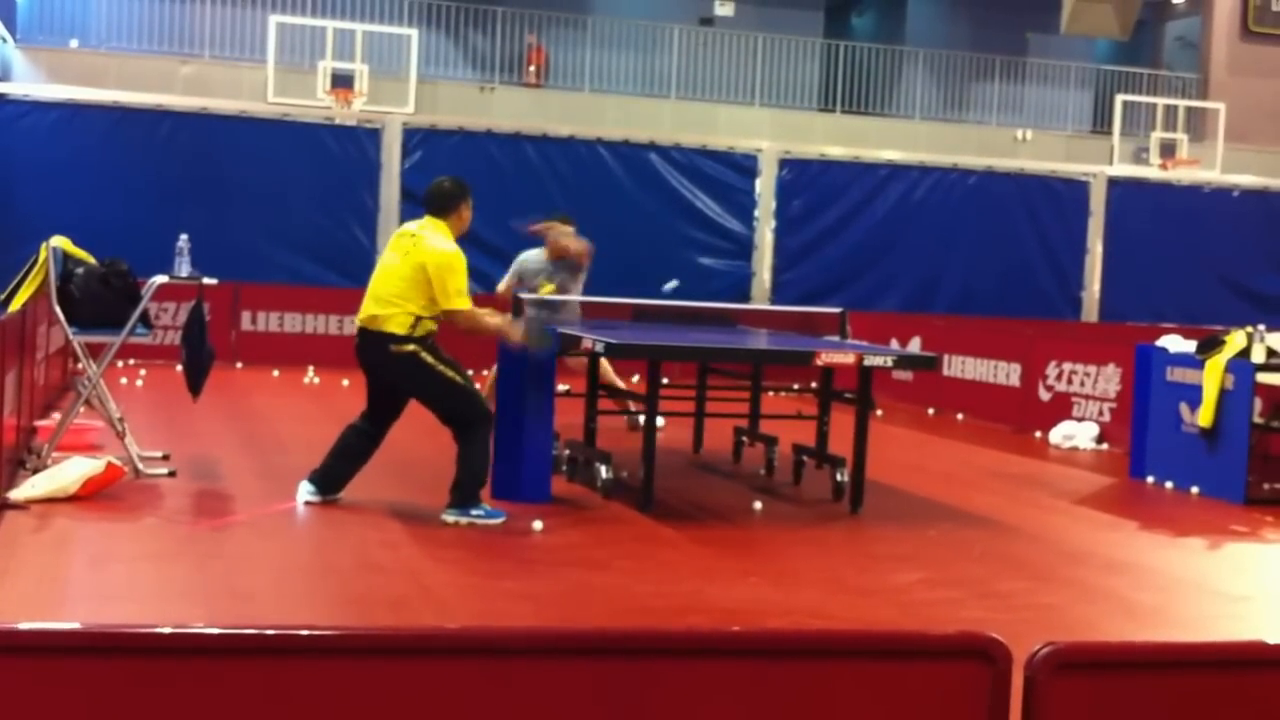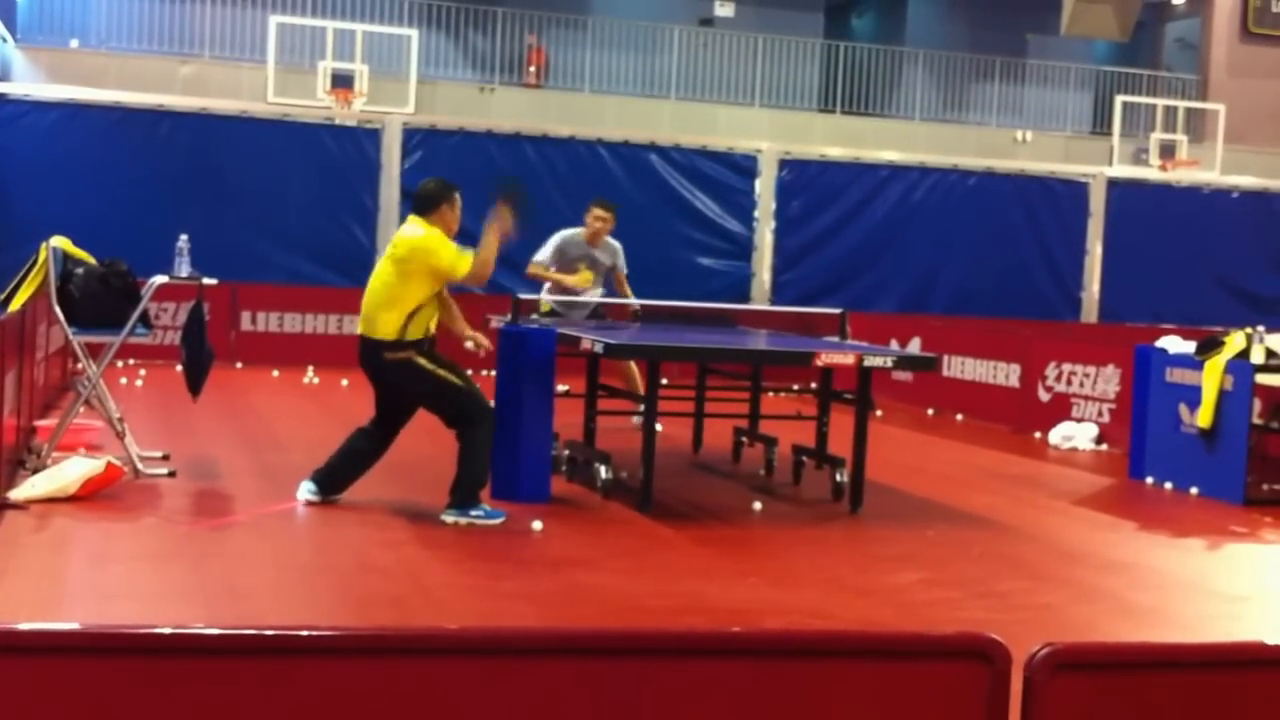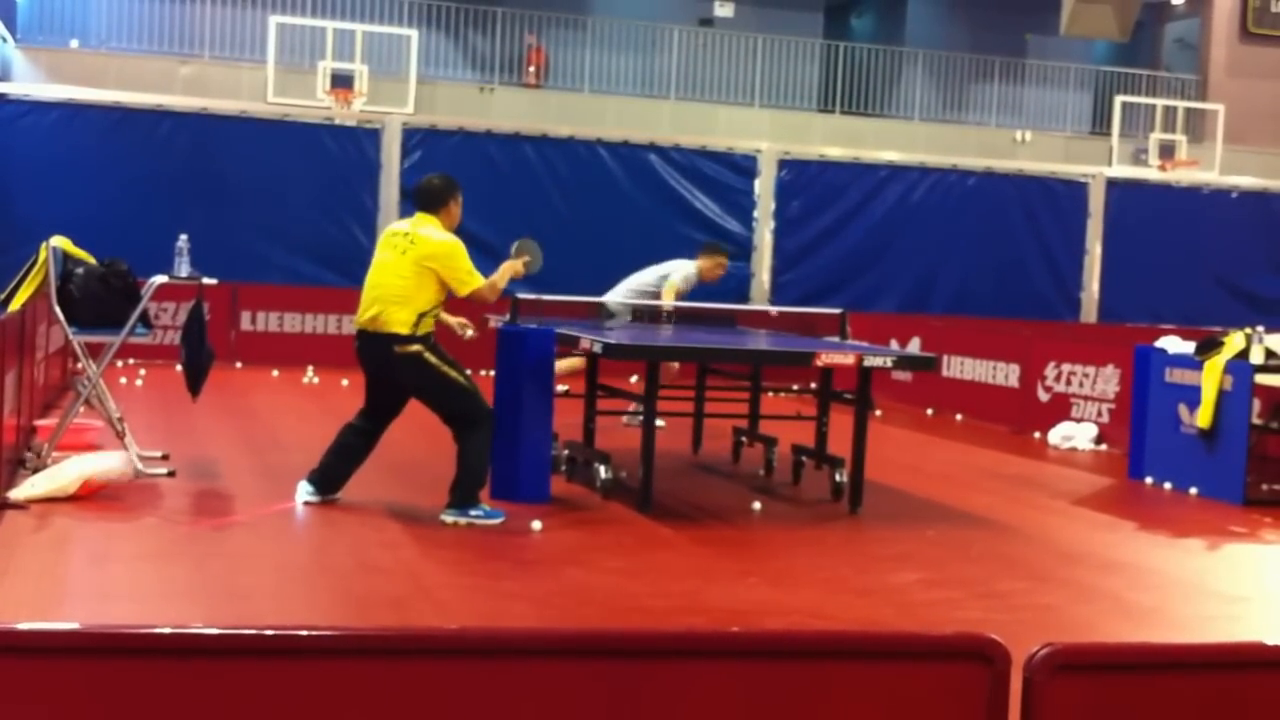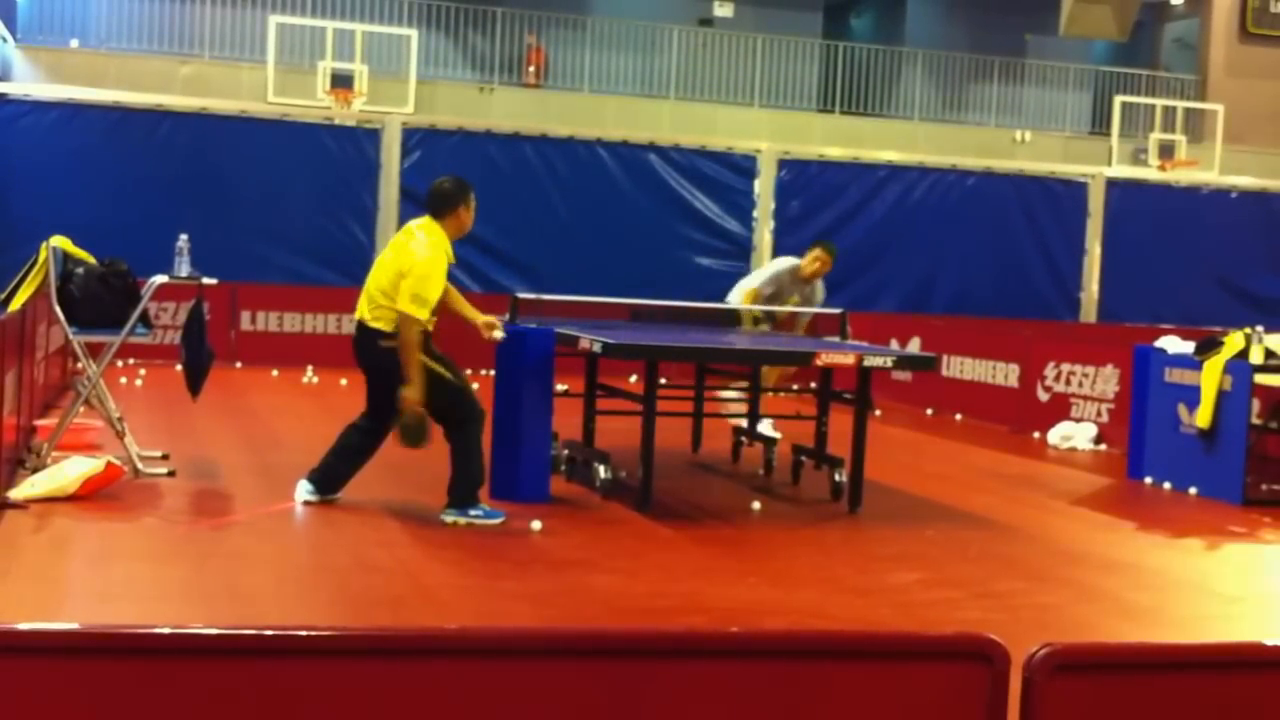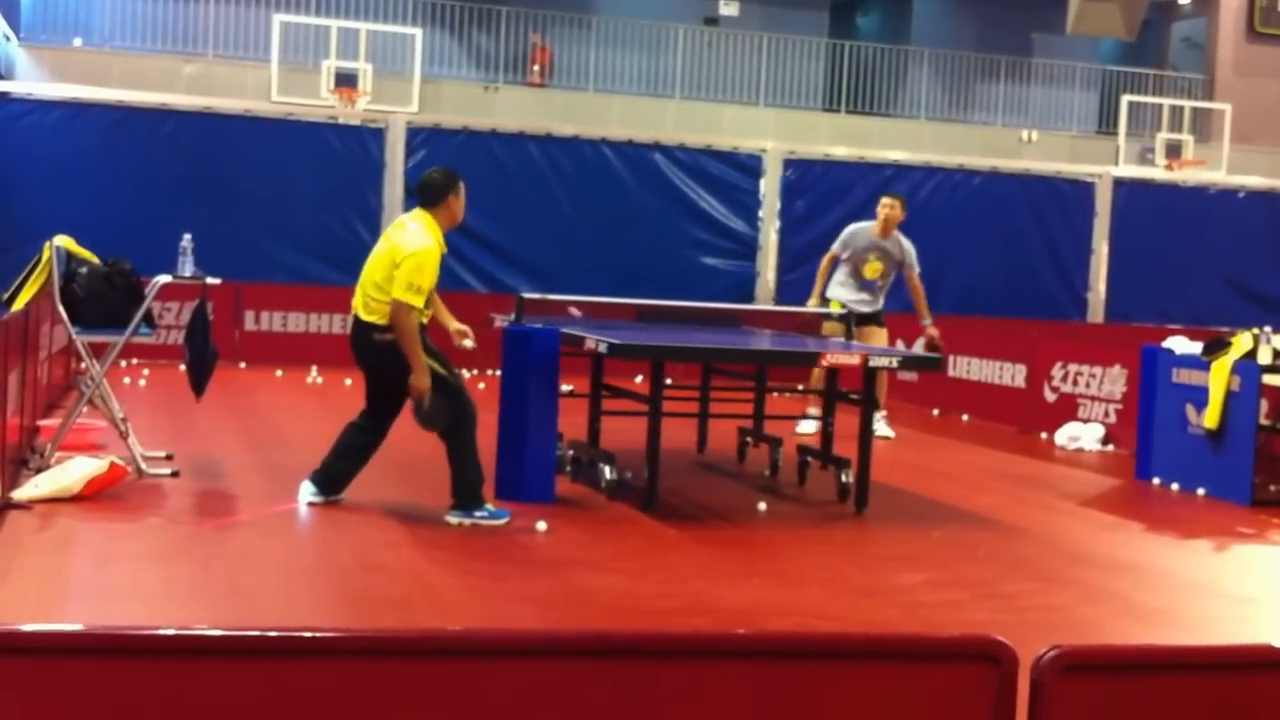
dt=0.5s
person 1, frame 1
left shoulder: (408, 232)
right shoulder: (445, 252)
right elbow: (463, 316)
left wrist: (479, 313)
right wrist: (504, 328)
left hip: (373, 340)
right hip: (403, 347)
left knee: (376, 418)
right knee: (475, 416)
left ankle: (320, 484)
right ankle: (465, 505)
person 1, frame 2
left shoulder: (416, 236)
right shoulder: (422, 240)
left elbow: (438, 296)
right elbow: (476, 275)
left wrist: (467, 332)
right wrist: (494, 236)
left hip: (379, 349)
right hip: (400, 353)
left knee: (386, 423)
right knee: (477, 416)
left ankle: (320, 485)
right ankle: (464, 504)
person 1, frame 3
left shoulder: (395, 232)
right shoulder: (444, 244)
right elbow: (486, 294)
left wrist: (445, 318)
right wrist: (508, 268)
left hip: (372, 342)
right hip: (405, 348)
left knee: (373, 418)
right knee: (476, 417)
left ankle: (318, 485)
right ankle: (463, 505)
person 1, frame 4
left shoulder: (419, 229)
right shoulder: (429, 256)
left elbow: (441, 289)
right elbow: (408, 324)
left wrist: (477, 317)
right wrist: (413, 383)
left hip: (373, 337)
right hip: (390, 342)
left knee: (378, 416)
right knee: (466, 414)
left ankle: (318, 484)
right ankle: (463, 504)
person 1, frame 5
left shoulder: (411, 223)
right shoulder: (422, 246)
right elbow: (403, 312)
left wrist: (449, 322)
right wrist: (419, 369)
left hip: (369, 332)
right hip: (388, 337)
left knee: (377, 415)
right knee: (458, 412)
left ankle: (322, 484)
right ankle: (468, 505)
person 2, frame 1
left shoulder: (578, 260)
right shoulder: (526, 260)
left elbow: (582, 250)
right elbow: (502, 292)
left wrist: (563, 237)
left knee: (607, 378)
left ankle: (634, 414)
person 2, frame 2
left shoulder: (614, 250)
right shoulder: (564, 239)
left elbow: (621, 283)
right elbow: (533, 270)
left wrist: (633, 302)
right wrist: (564, 280)
left hip: (589, 310)
right hip: (554, 306)
left ankle: (644, 411)
person 2, frame 3
left shoulder: (689, 273)
right shoulder: (688, 271)
right elbow: (668, 293)
right hip: (618, 310)
left knee: (670, 366)
right knee: (585, 361)
left ankle: (637, 411)
person 2, frame 4
left shoulder: (816, 292)
right shoulder: (783, 268)
left elbow: (798, 328)
right elbow: (748, 297)
right wrist: (750, 332)
left hip: (763, 314)
right hip: (740, 307)
left knee: (788, 365)
left ankle: (736, 392)
person 2, frame 5
left shoulder: (904, 248)
right shoulder: (855, 231)
left elbow: (915, 286)
right elbow: (829, 259)
left wrist: (927, 324)
right wrist: (816, 295)
left hip: (872, 308)
right hip: (840, 301)
left ankle: (878, 418)
right ankle: (812, 414)
